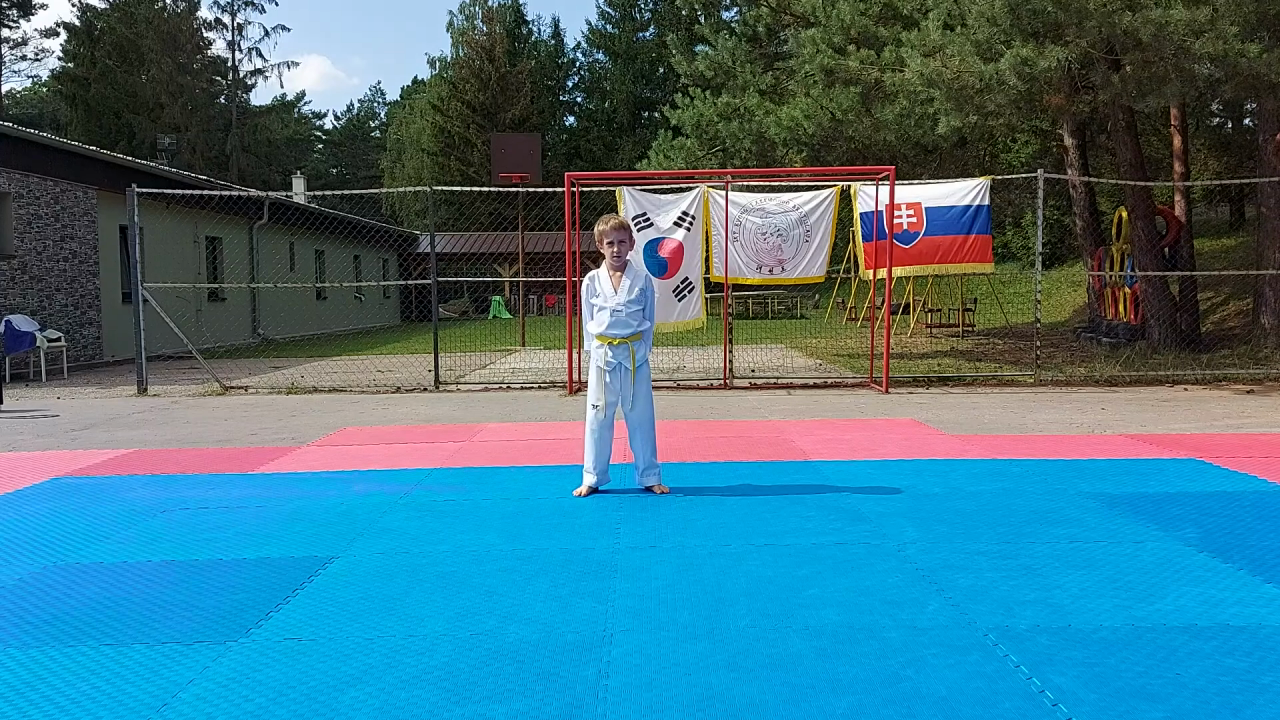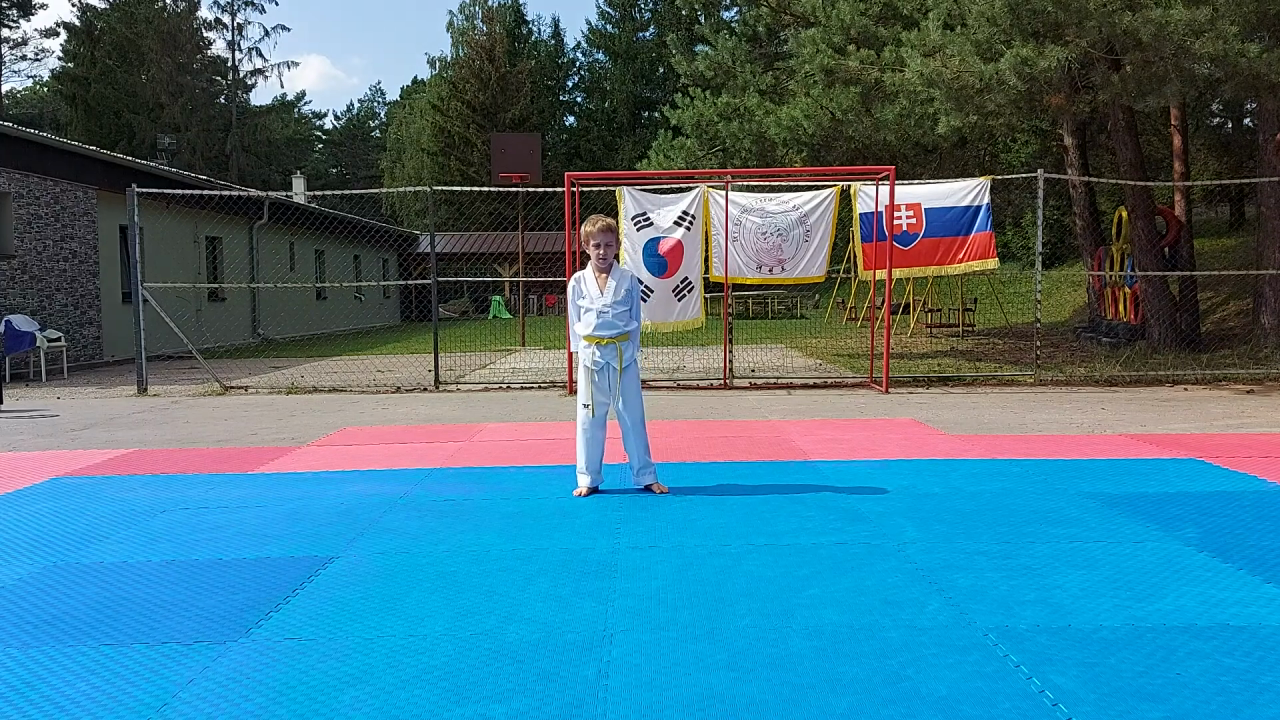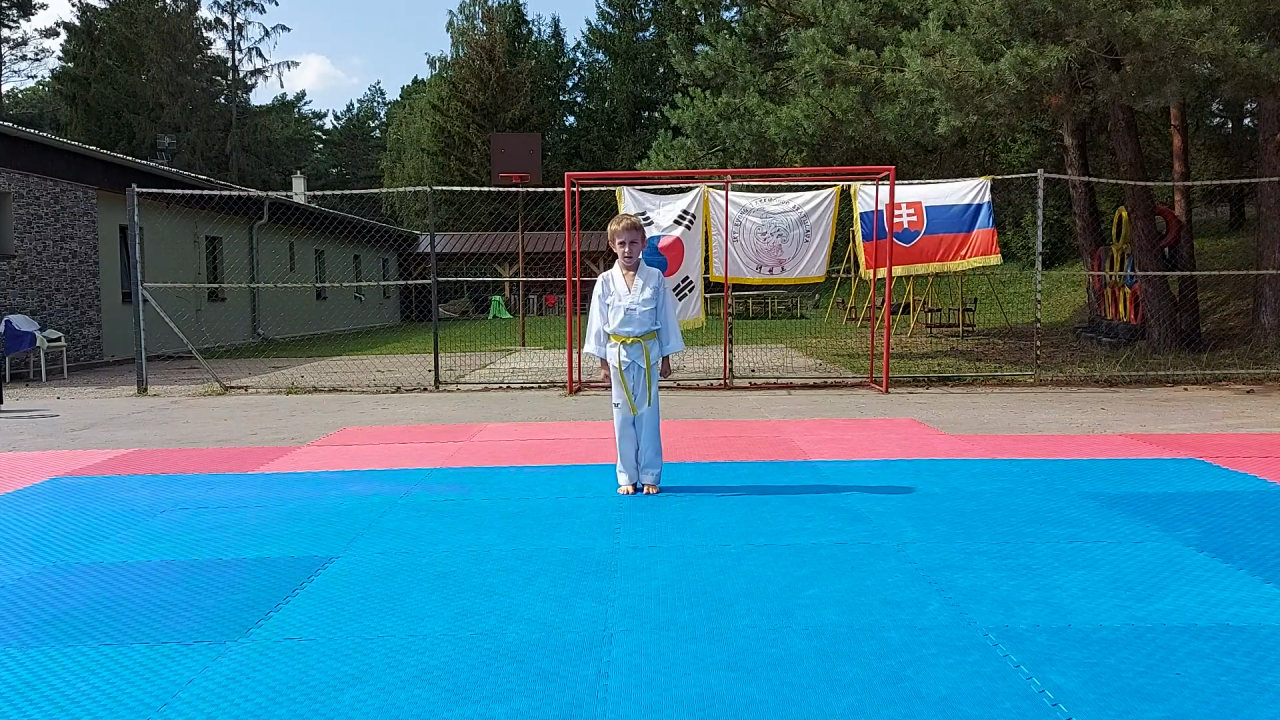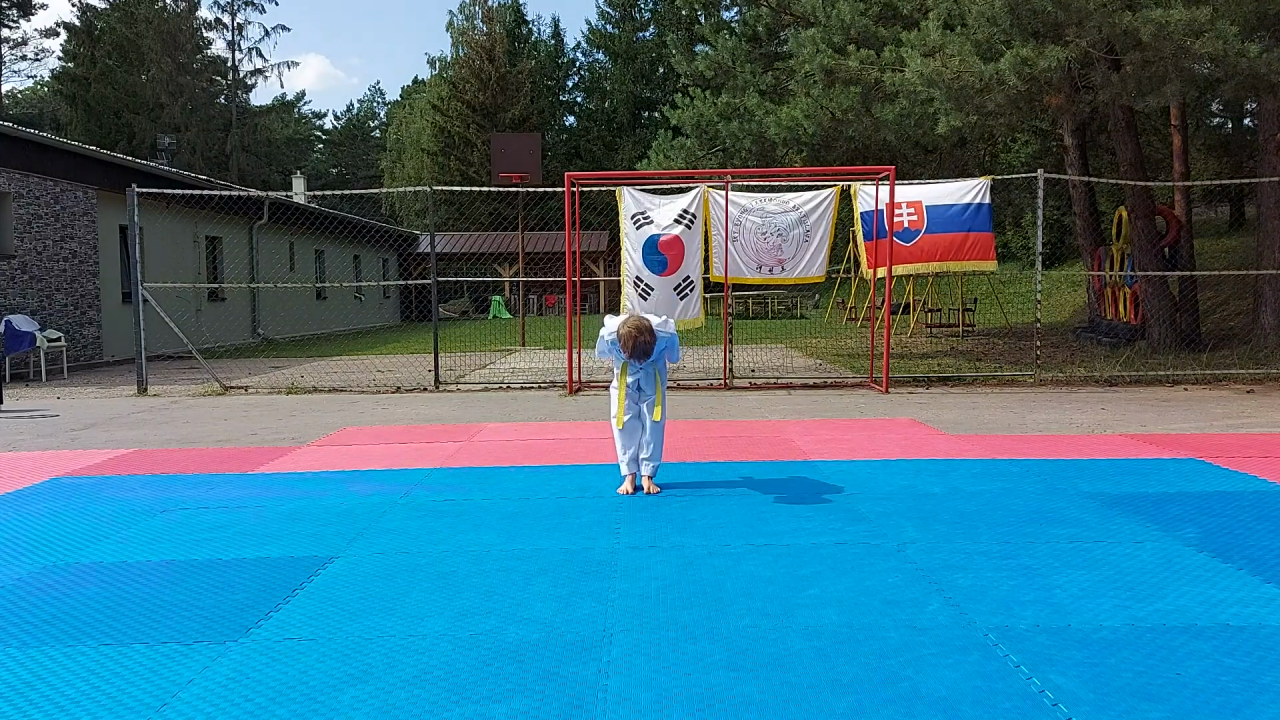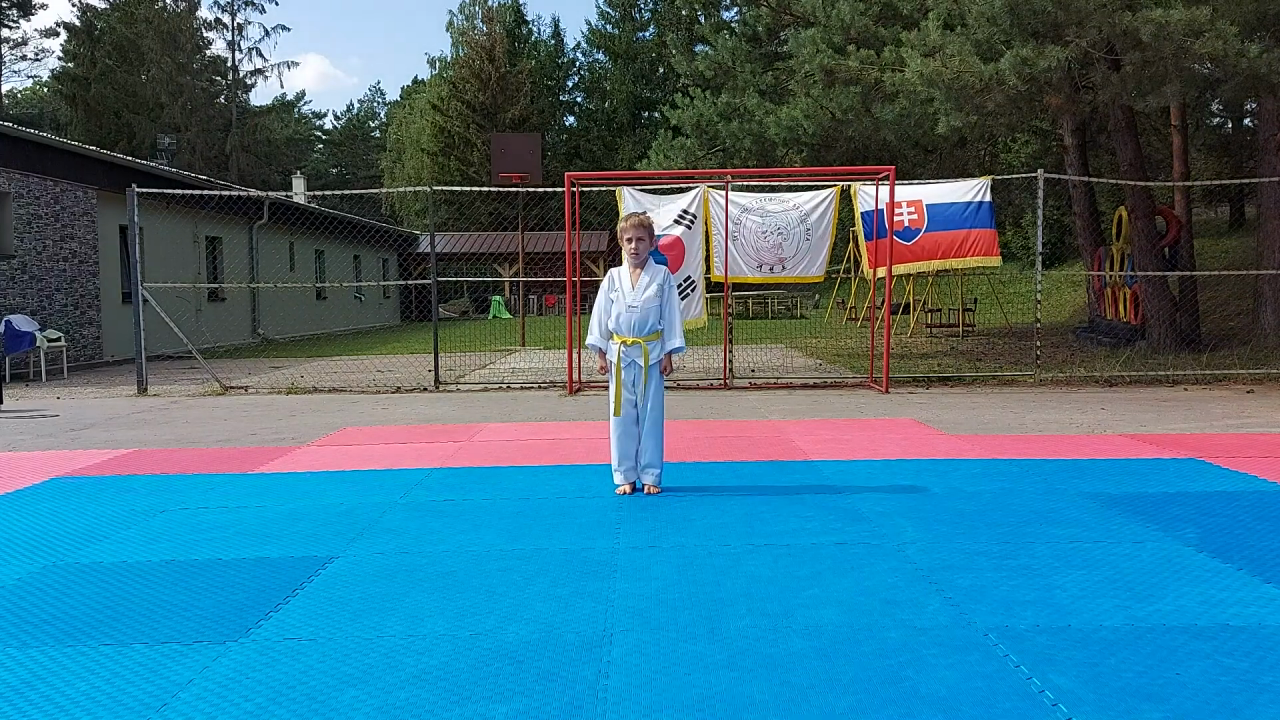
dt=1s
person 1, frame 1
left shoulder: (642, 279)
right shoulder: (591, 281)
left elbow: (648, 320)
right elbow: (588, 322)
left wrist: (640, 349)
right wrist: (600, 349)
left hip: (635, 355)
right hip: (603, 356)
left knee: (641, 417)
right knee: (598, 417)
left ankle: (650, 477)
right ankle: (593, 478)
person 1, frame 2
left shoulder: (628, 280)
right shoulder: (578, 282)
left elbow: (635, 321)
right elbow: (575, 323)
left wrist: (628, 350)
right wrist: (586, 351)
left hip: (623, 355)
right hip: (591, 357)
left knee: (632, 416)
right knee: (590, 418)
left ankle: (647, 476)
right ankle: (589, 479)
person 1, frame 3
left shoulder: (655, 278)
right shoulder: (606, 281)
left elbow: (666, 319)
right elbow: (598, 322)
left wrist: (666, 357)
right wrist: (603, 362)
left hip: (648, 353)
right hip: (619, 354)
left knee: (648, 415)
right knee: (623, 416)
left ankle: (649, 476)
right ankle: (627, 477)
person 1, frame 4
left shoulder: (666, 335)
right shoulder: (610, 335)
left elbow: (673, 353)
left wrist: (664, 361)
left hip: (653, 372)
right hip: (625, 372)
left knee: (653, 418)
right knee: (624, 418)
left ankle: (647, 475)
right ankle: (629, 475)
person 1, frame 5
left shoulder: (662, 276)
right shoulder: (613, 277)
left elbow: (670, 316)
right elbow: (601, 315)
left wrist: (668, 355)
right wrist: (601, 353)
left hip: (650, 354)
right hip: (619, 354)
left knee: (650, 415)
right knee: (622, 416)
left ankle: (650, 476)
right ankle: (626, 477)
